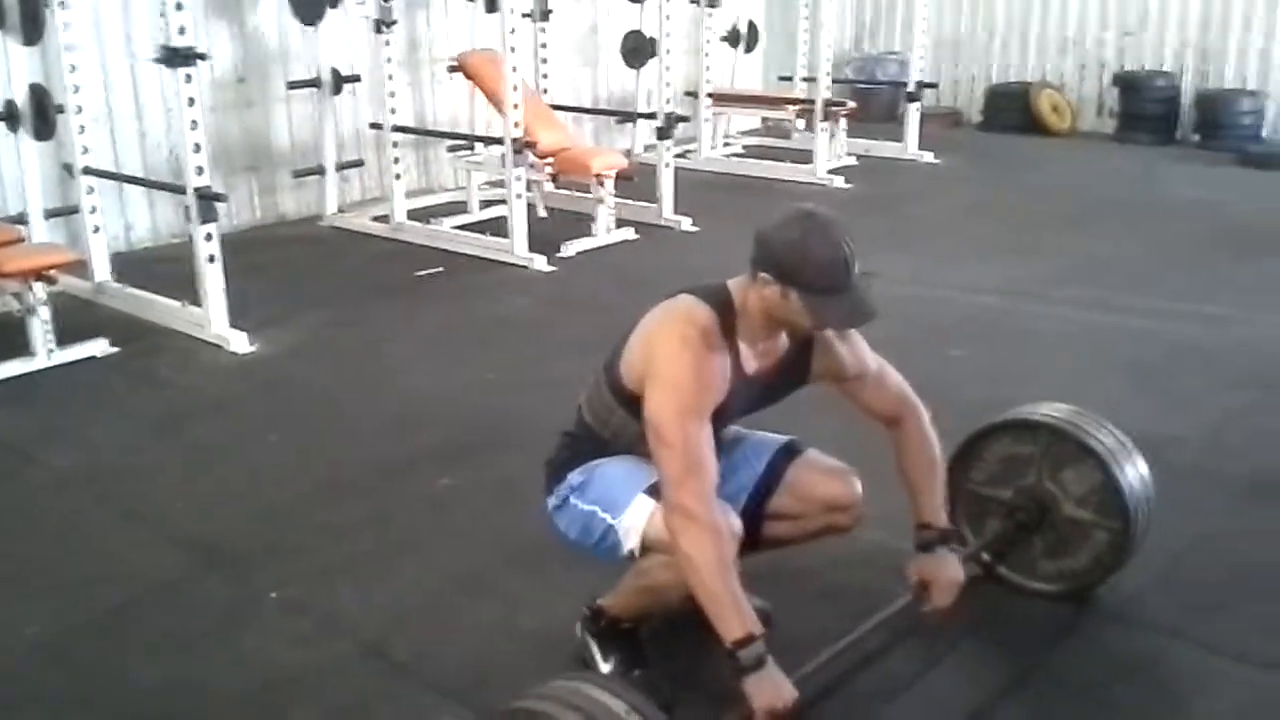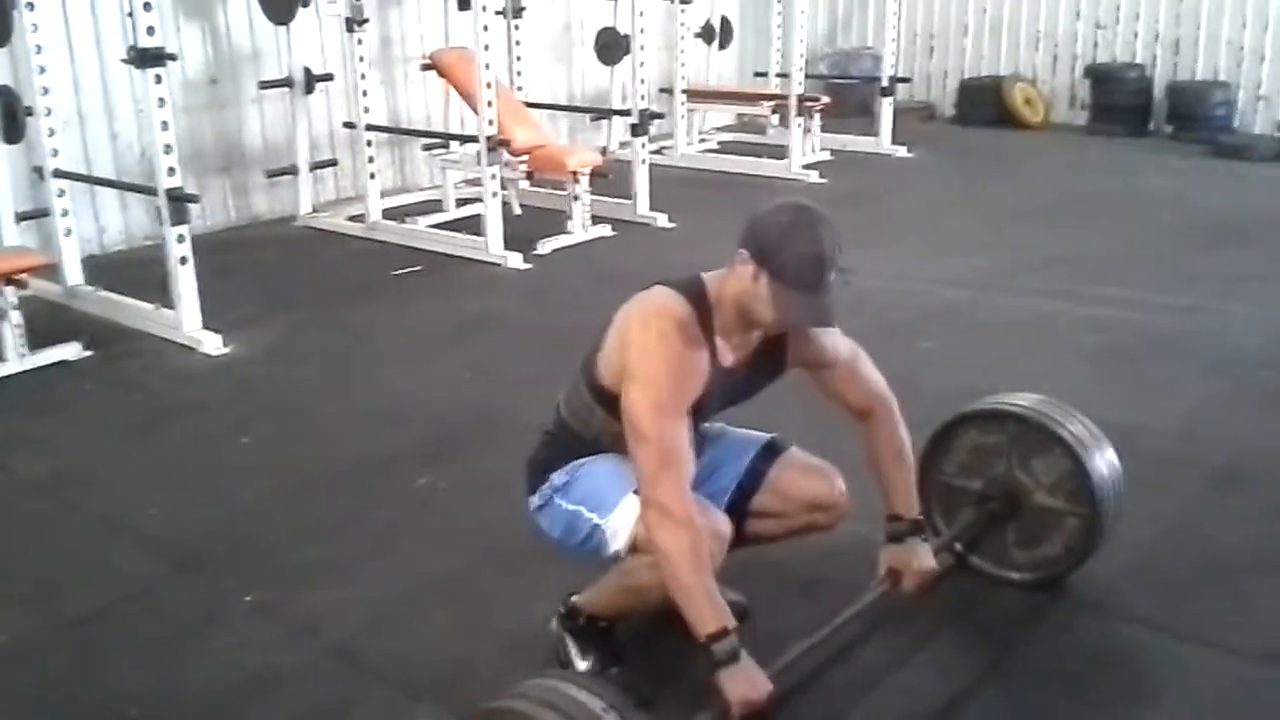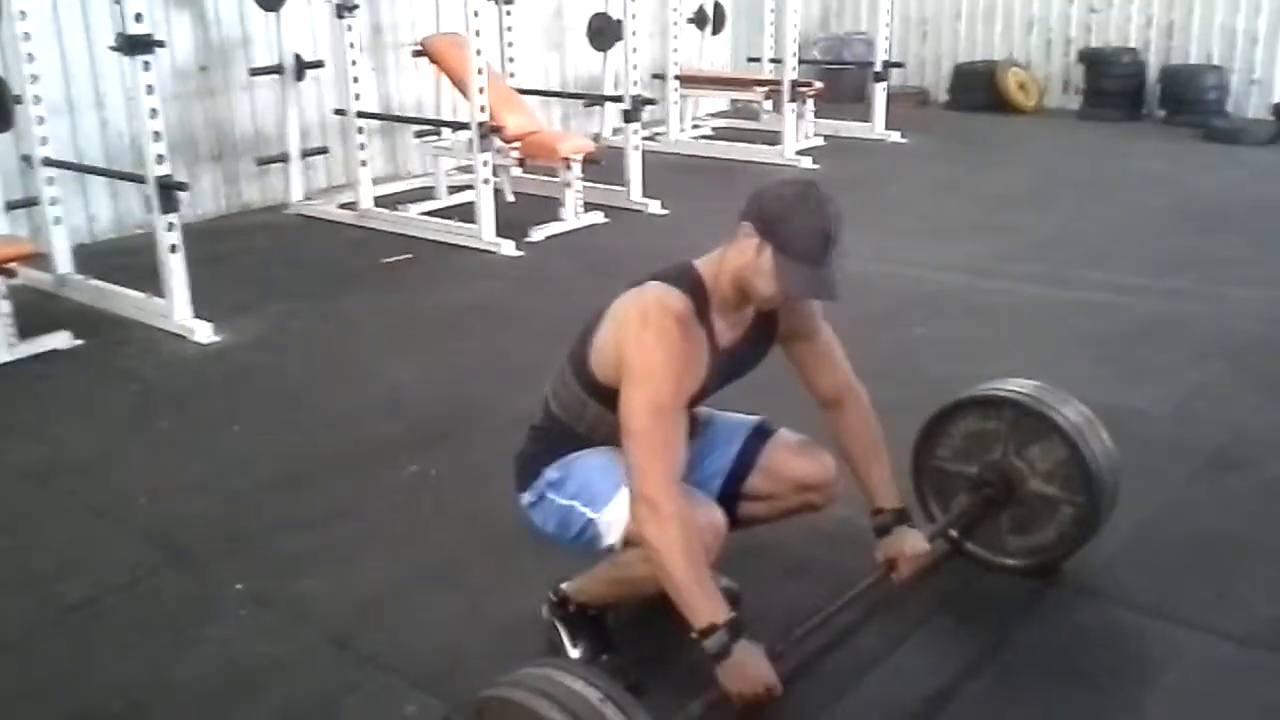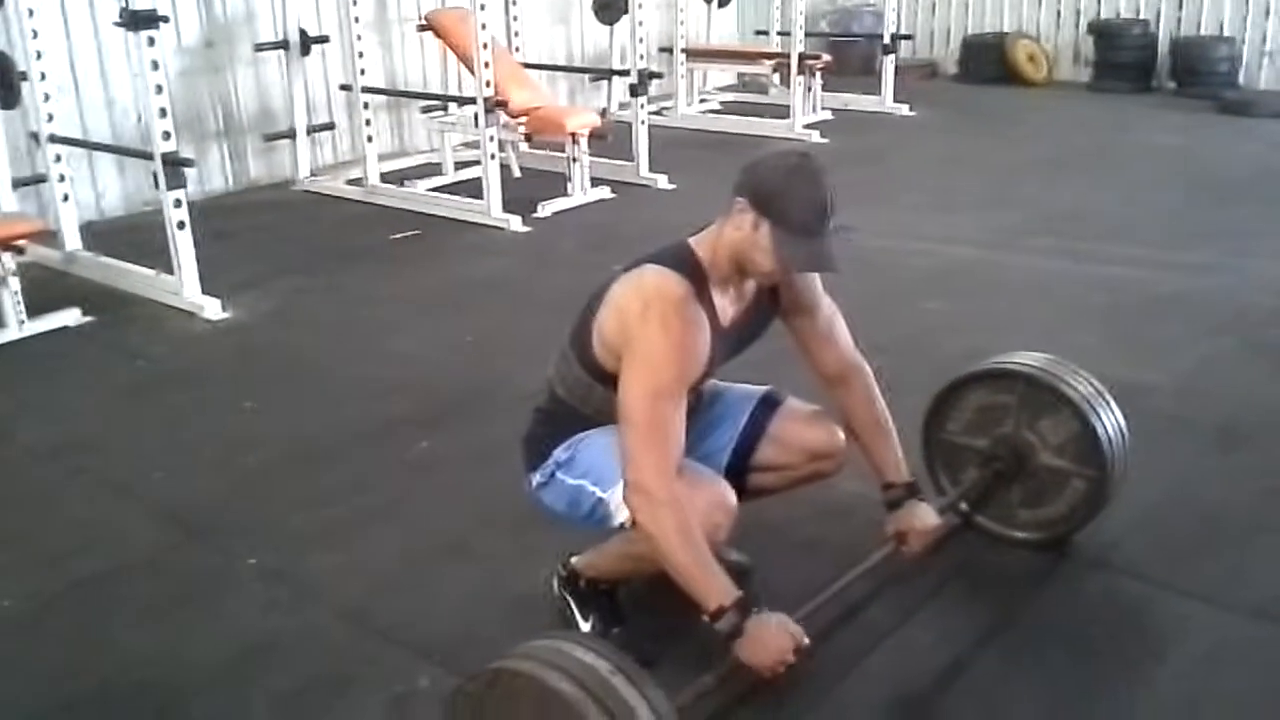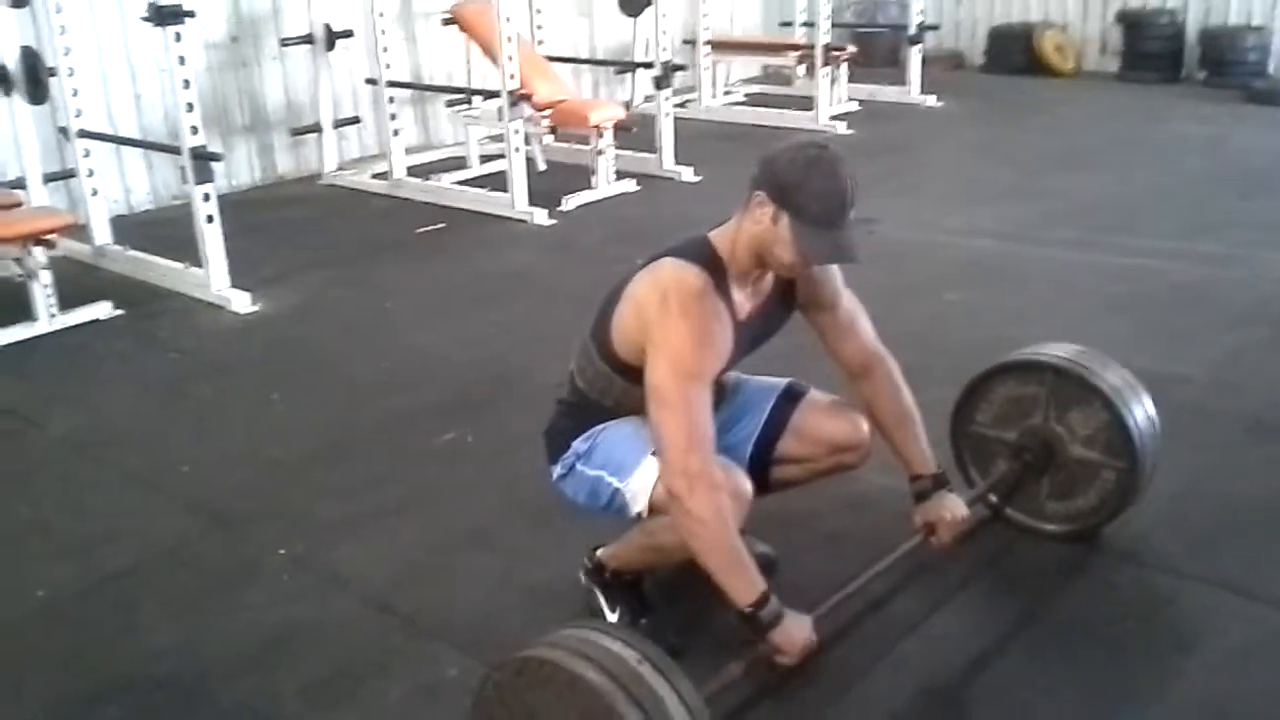
dt=0.5s
person 1, frame 1
left shoulder: (823, 337)
right shoulder: (690, 342)
left elbow: (906, 416)
right elbow: (689, 510)
left wrist: (937, 540)
right wrist: (752, 659)
left hip: (695, 451)
right hip: (595, 474)
left knee: (840, 498)
right knee: (712, 537)
left ankle: (716, 585)
right ankle: (607, 619)
person 1, frame 2
left shoulder: (799, 326)
right shoulder: (666, 333)
left elbow: (875, 407)
right elbow: (666, 507)
left wrist: (906, 530)
right wrist: (727, 654)
left hip: (677, 447)
right hip: (575, 472)
left knee: (824, 497)
right knee: (702, 536)
left ankle: (685, 580)
right ankle: (583, 616)
person 1, frame 3
left shoulder: (783, 299)
right shoulder: (665, 324)
left elbow: (843, 397)
right elbow: (656, 503)
left wrist: (892, 520)
right wrist: (726, 643)
right hip: (566, 465)
left knee: (815, 477)
right knee: (700, 530)
left ankle: (686, 572)
right ankle: (575, 602)
person 1, frame 4
left shoulder: (783, 272)
right shoulder: (666, 308)
left elbow: (847, 372)
right elbow: (649, 491)
left wrist: (902, 494)
right wrist: (739, 621)
right hip: (574, 446)
left knee: (823, 443)
right knee: (710, 510)
left ankle: (691, 538)
right ankle: (584, 577)
person 1, frame 5
left shoulder: (805, 269)
right shoulder: (685, 300)
left elbow: (870, 365)
right elbow: (689, 481)
left wrist: (929, 483)
right wrist: (768, 616)
right hip: (595, 437)
left knee: (847, 436)
right knee: (723, 493)
left ankle: (717, 536)
right ankle: (609, 568)
